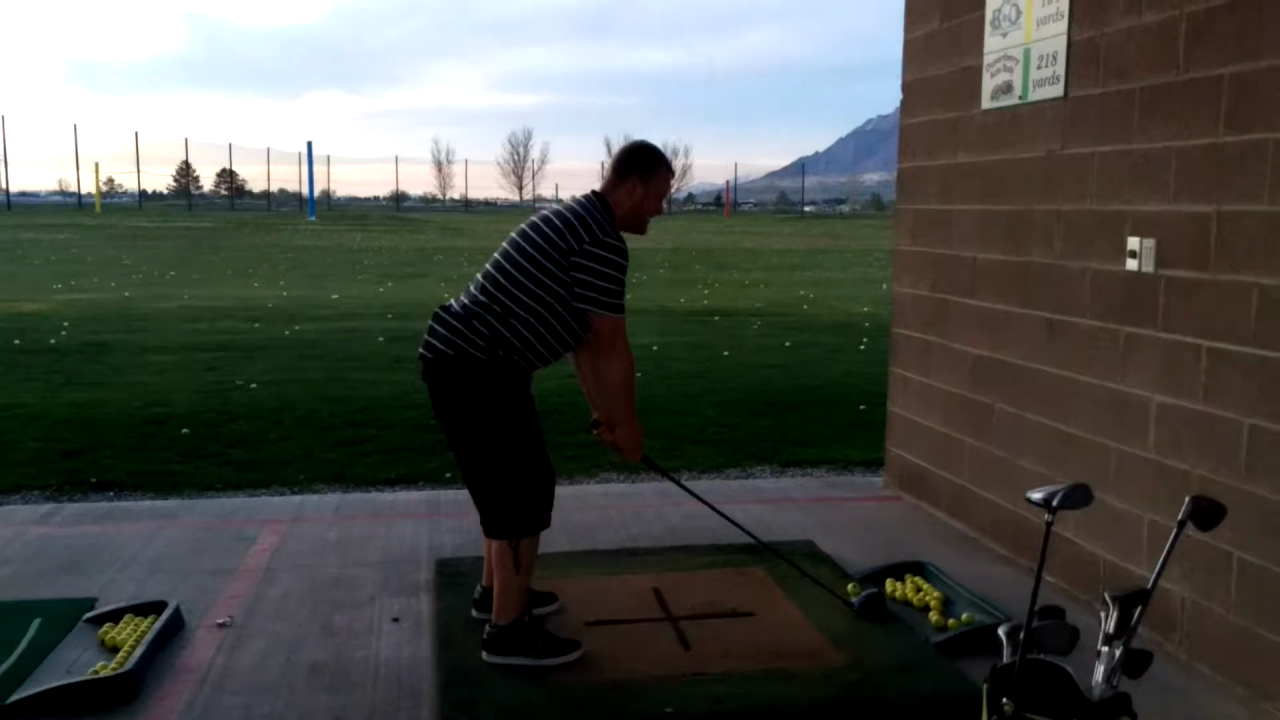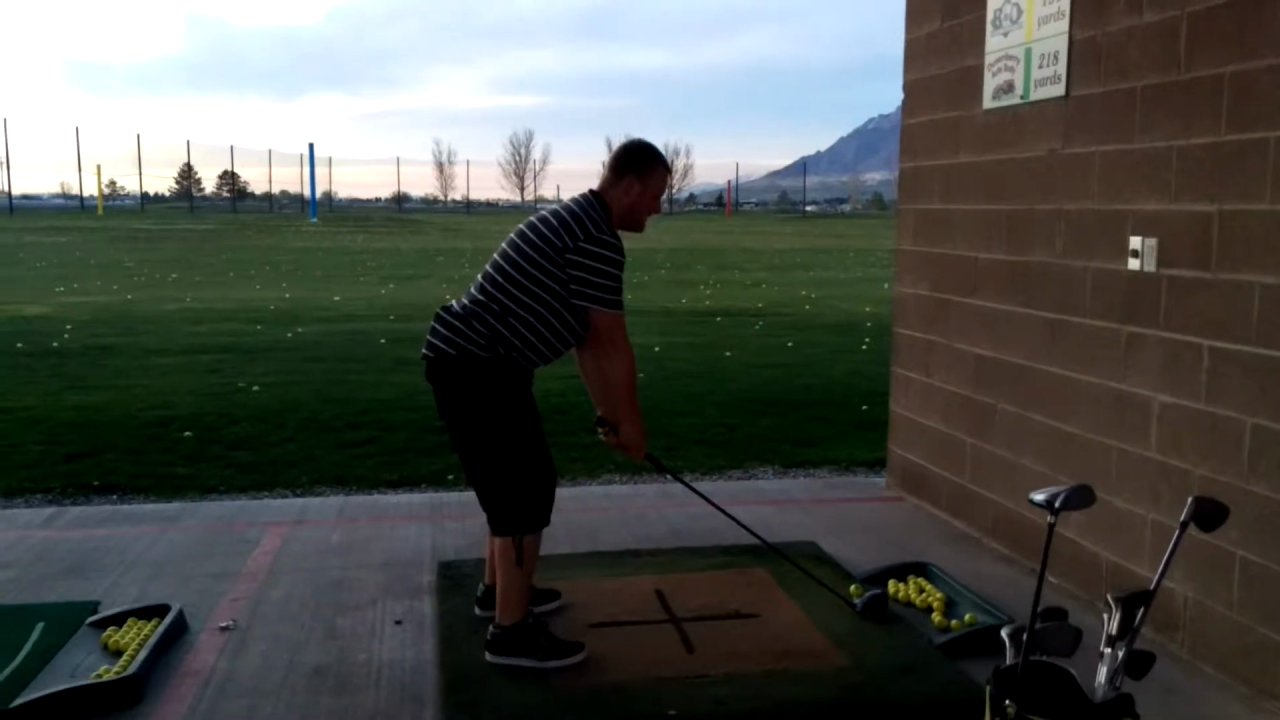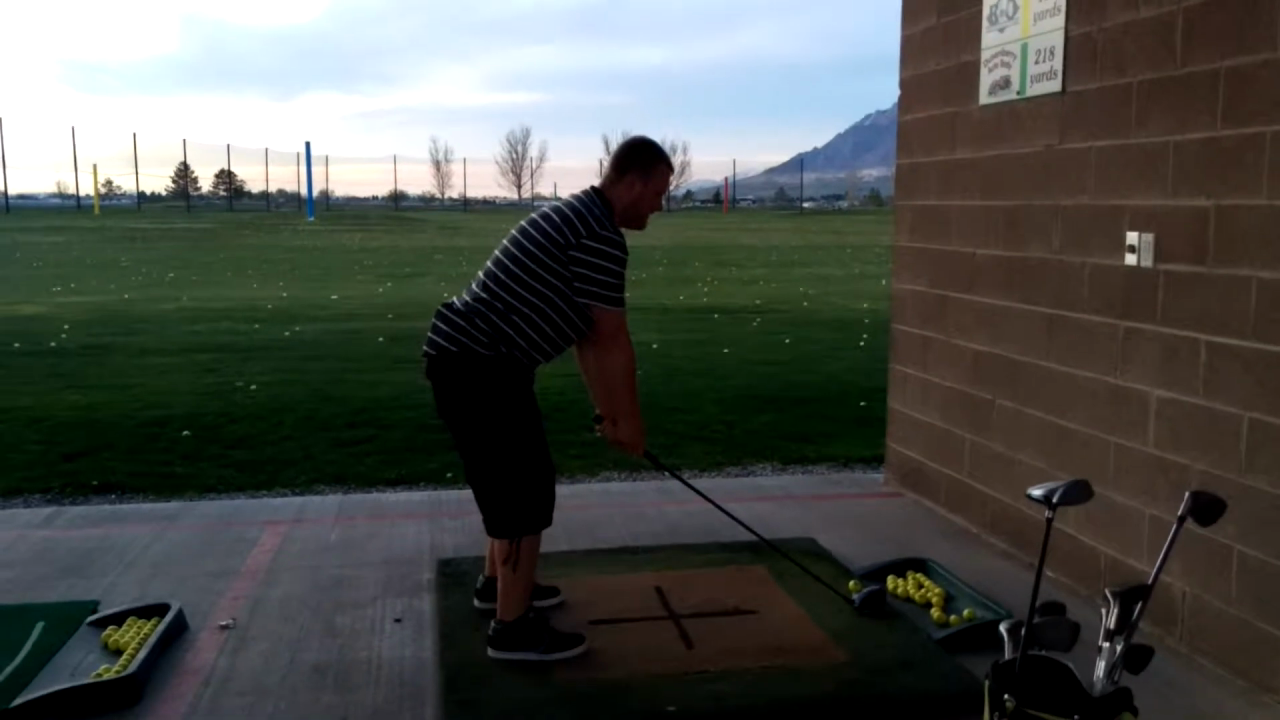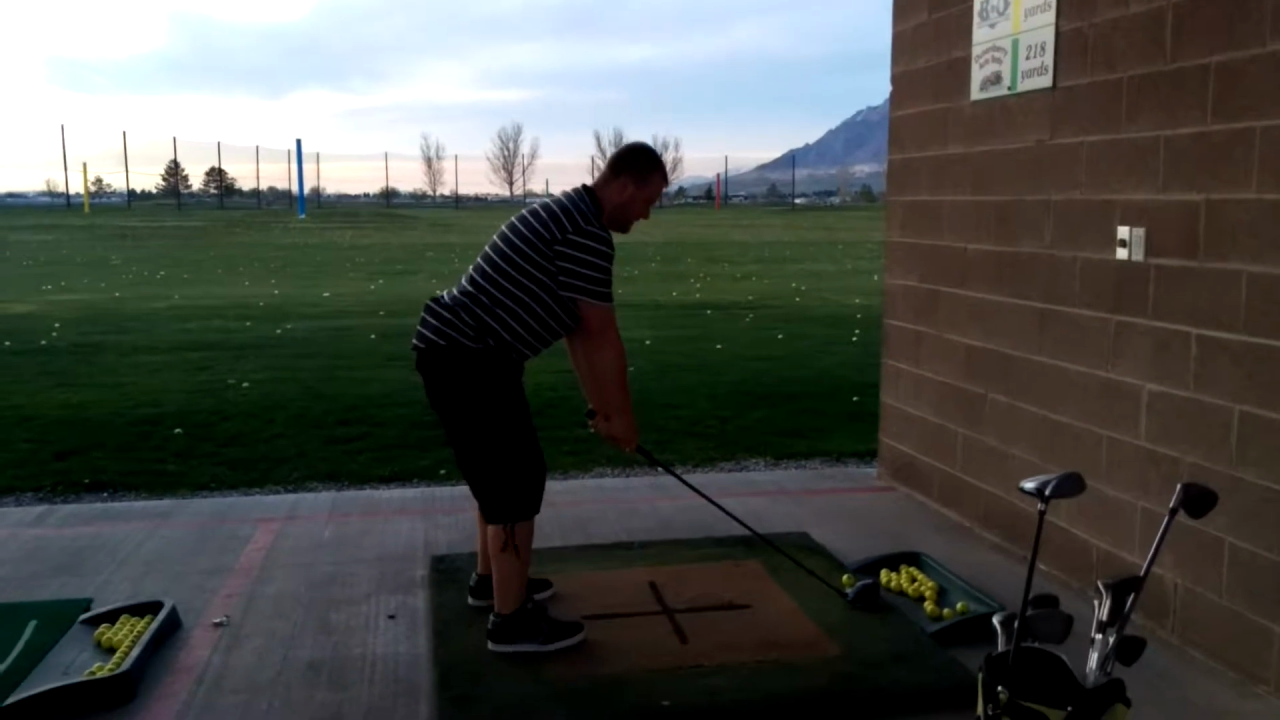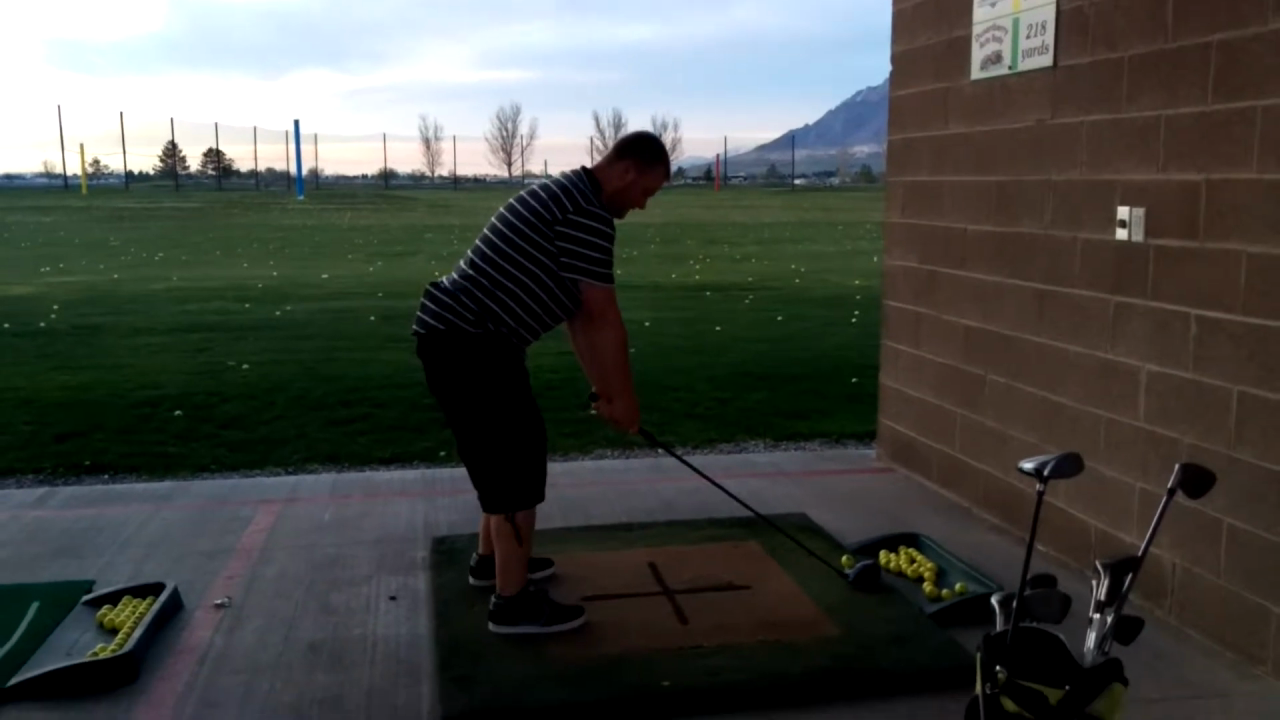
dt=0.4s
person 1, frame 1
left shoulder: (575, 221)
right shoulder: (602, 242)
left elbow: (584, 339)
right elbow: (611, 348)
left wrist: (602, 415)
right wrist: (626, 425)
left hip: (460, 356)
right hip: (478, 366)
left knee: (506, 479)
right knee: (523, 490)
left ankle: (495, 590)
right ankle: (507, 630)
person 1, frame 2
left shoulder: (575, 221)
right shoulder: (598, 239)
left elbow: (587, 337)
right elbow: (612, 345)
left wrist: (607, 412)
right wrist: (631, 423)
left hip: (466, 357)
right hip: (479, 366)
left knee: (513, 478)
right knee: (525, 488)
left ankle: (498, 588)
right ankle: (511, 632)
person 1, frame 3
left shoulder: (576, 218)
right shoulder: (601, 237)
left elbow: (588, 336)
right elbow: (613, 342)
left wrist: (607, 412)
right wrist: (629, 421)
left hip: (465, 354)
right hip: (481, 363)
left knee: (512, 477)
right knee: (524, 488)
left ankle: (498, 581)
right ankle: (512, 627)
person 1, frame 4
left shoulder: (567, 216)
right shoulder: (586, 233)
left elbow: (578, 331)
right elbow: (602, 337)
left wrist: (599, 407)
right wrist: (620, 415)
left hip: (456, 348)
right hip: (469, 356)
left knee: (499, 469)
right knee: (516, 478)
left ankle: (490, 578)
right ankle: (511, 619)
person 1, frame 5
left shoulder: (566, 197)
right shoulder: (588, 214)
left elbow: (577, 313)
right elbow: (603, 319)
left wrist: (601, 390)
right wrist: (623, 397)
left hip: (455, 332)
right hip: (470, 342)
left knee: (506, 451)
right knee: (517, 463)
left ankle: (491, 557)
right ankle: (512, 601)
